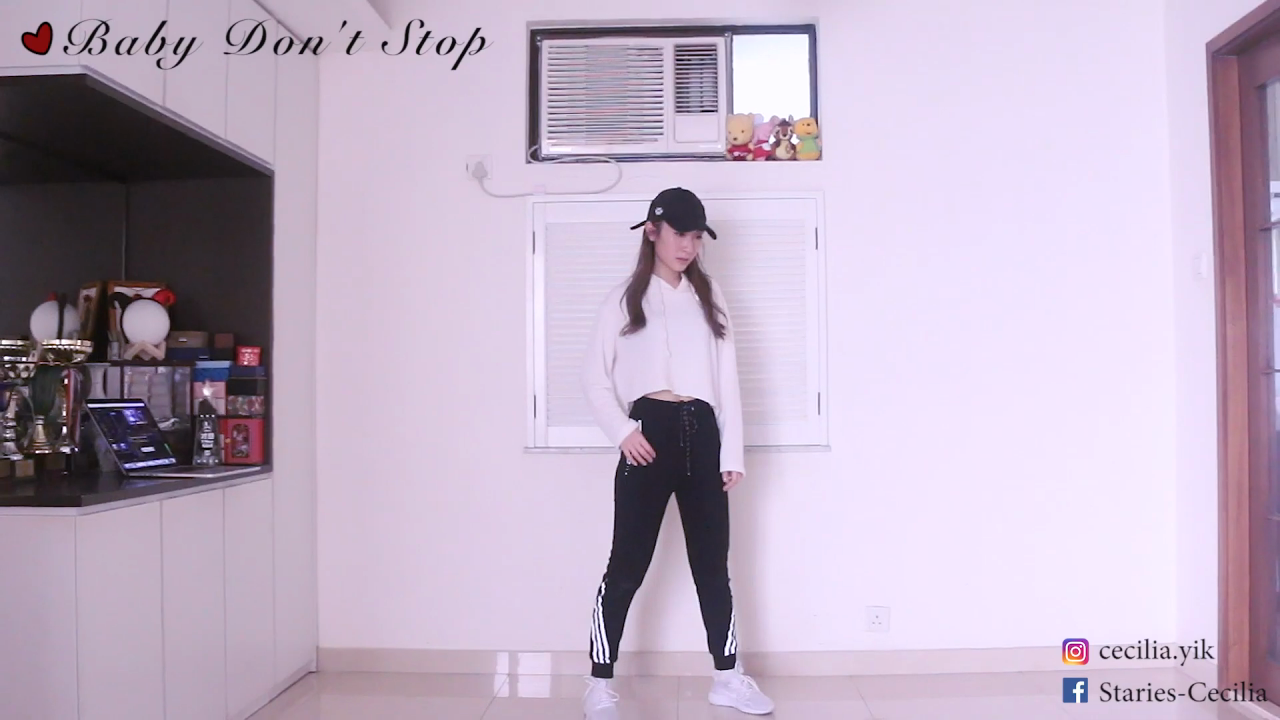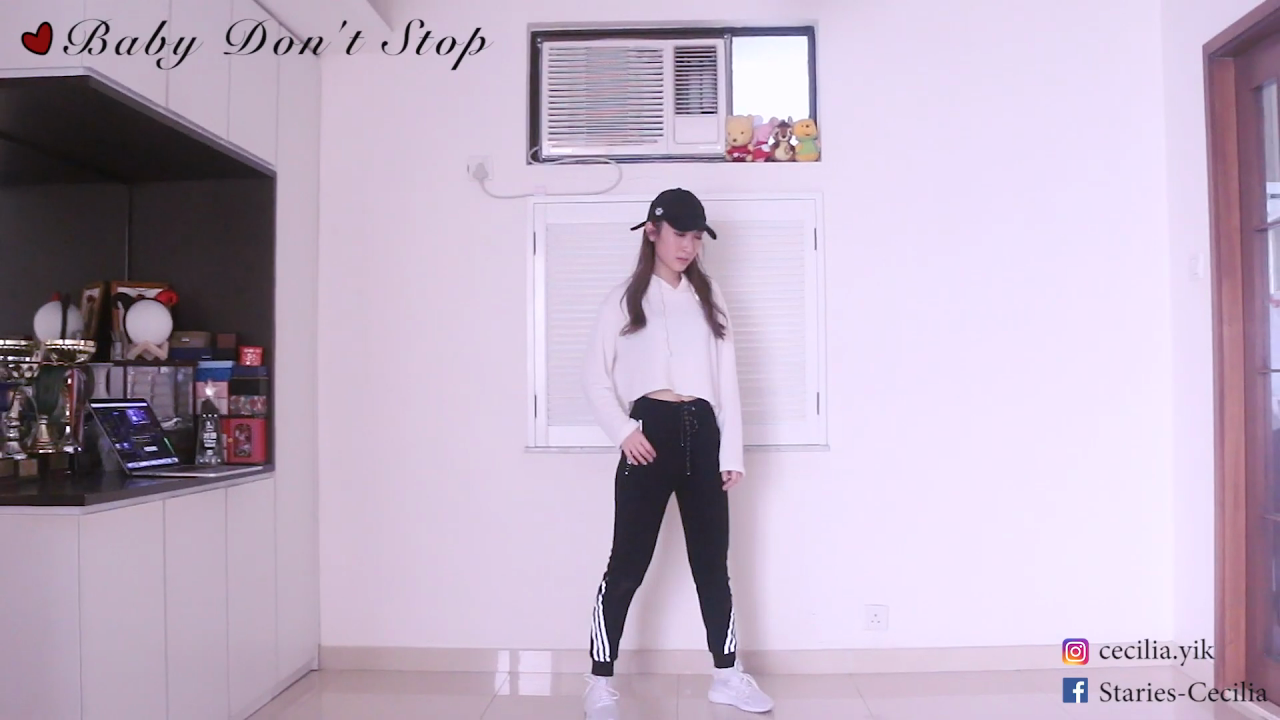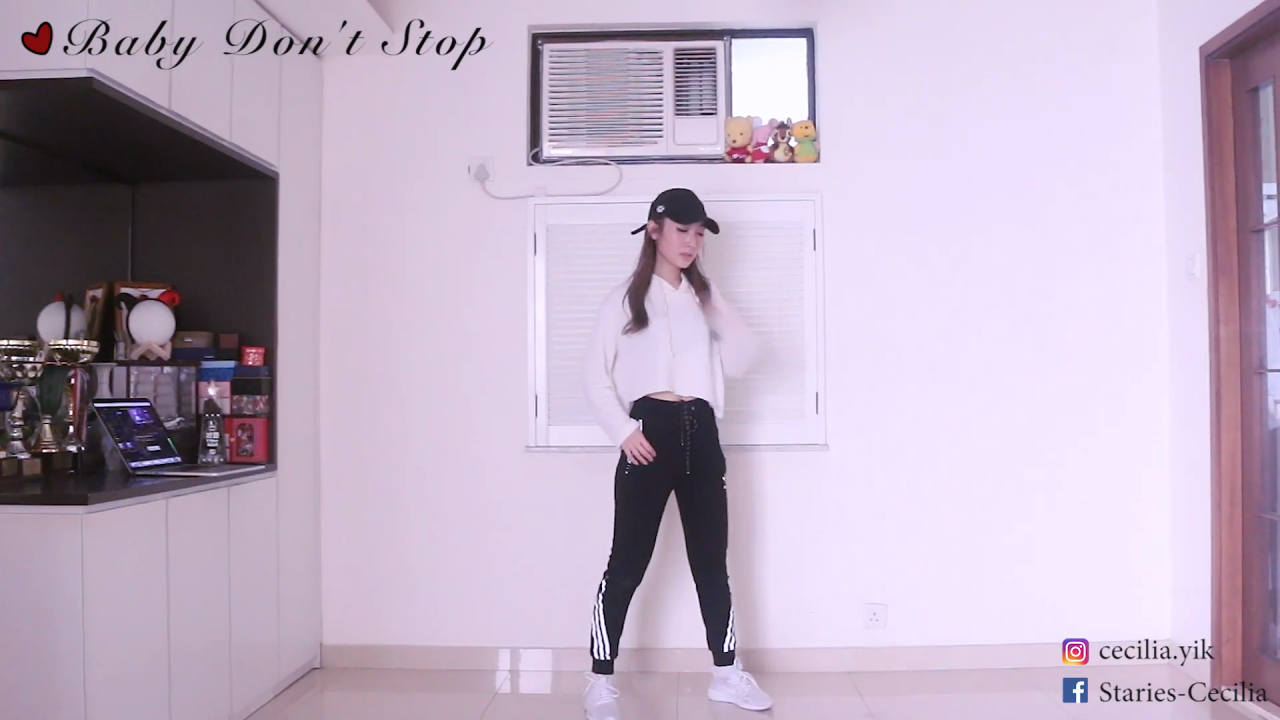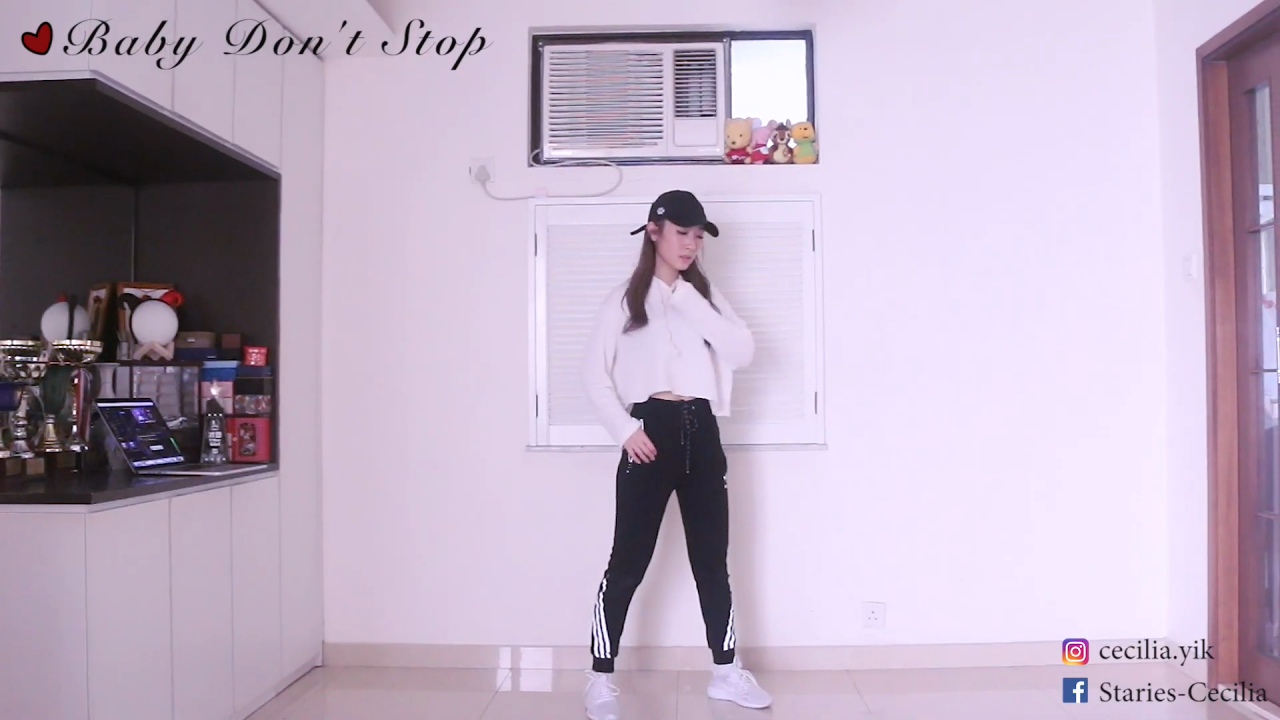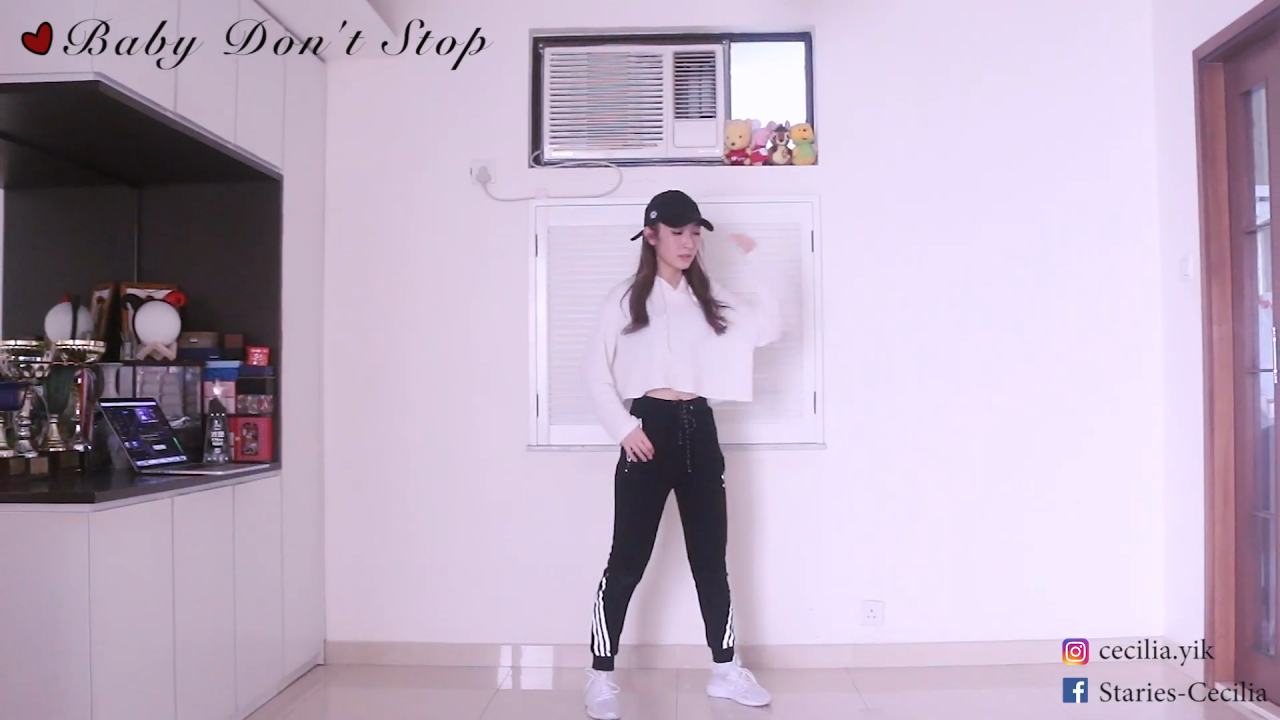
dt=0.4s
person 1, frame 1
left shoulder: (709, 295)
right shoulder: (625, 298)
left elbow: (726, 376)
right elbow: (595, 376)
left wrist: (733, 450)
right wrist: (622, 431)
left hip: (702, 434)
right hip: (651, 432)
left knee: (712, 563)
right knee: (627, 565)
left ankle: (727, 676)
person 1, frame 2
left shoulder: (708, 295)
right shoulder: (625, 297)
left elbow: (726, 377)
right elbow: (595, 376)
left wrist: (733, 449)
right wrist: (623, 430)
left hip: (701, 433)
right hip: (651, 431)
left knee: (712, 562)
right knee: (627, 564)
left ankle: (727, 674)
person 1, frame 3
left shoulder: (705, 296)
right shoulder: (626, 298)
left elbow: (737, 364)
right elbow: (596, 374)
left wrist: (730, 325)
right wrist: (622, 430)
left hip: (700, 432)
right hip: (650, 430)
left knee: (712, 560)
right knee: (627, 562)
left ankle: (726, 673)
person 1, frame 4
left shoulder: (704, 296)
right shoulder: (625, 299)
left elbow: (741, 351)
right elbow: (595, 374)
left wrist: (690, 301)
right wrist: (625, 429)
left hip: (701, 432)
right hip: (651, 431)
left knee: (712, 560)
right knee: (628, 562)
left ankle: (726, 671)
person 1, frame 5
left shoulder: (709, 296)
right shoulder: (626, 298)
left elbow: (766, 327)
right elbow: (595, 371)
left wrist: (754, 265)
right wrist: (623, 428)
left hip: (699, 430)
right hip: (649, 430)
left knee: (710, 559)
right knee: (627, 560)
left ankle: (725, 669)
right ankle: (601, 676)
